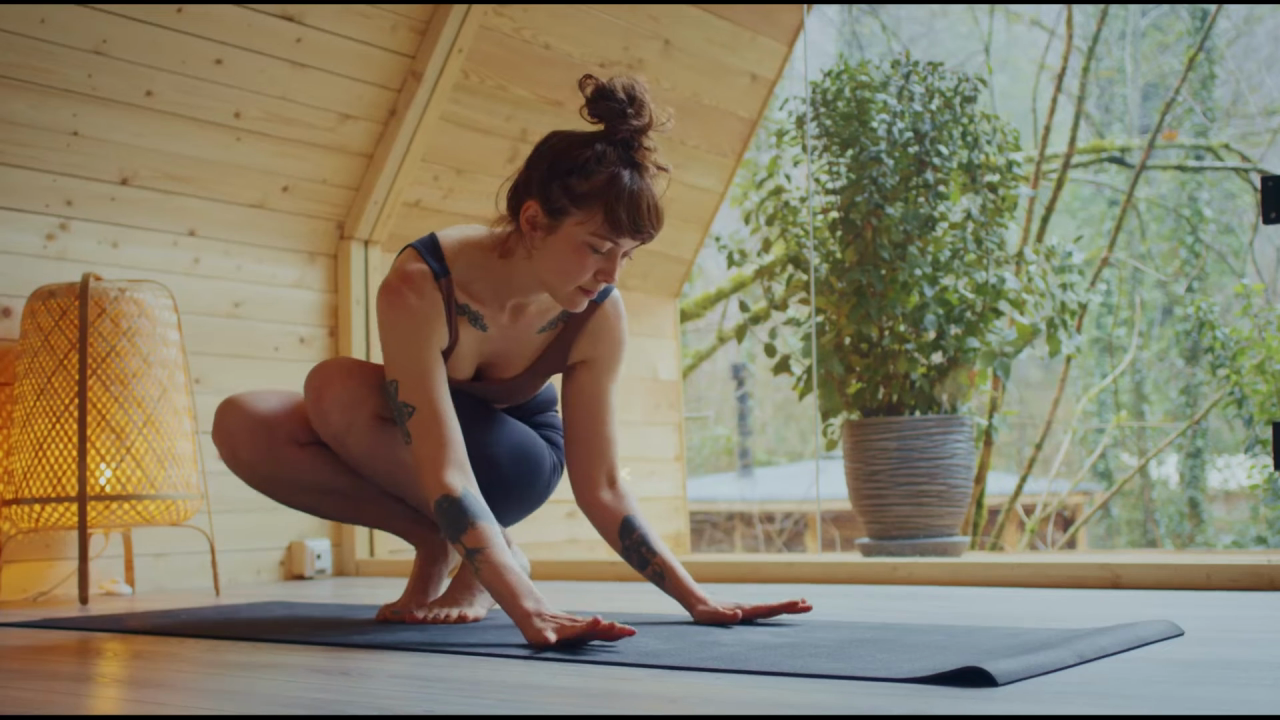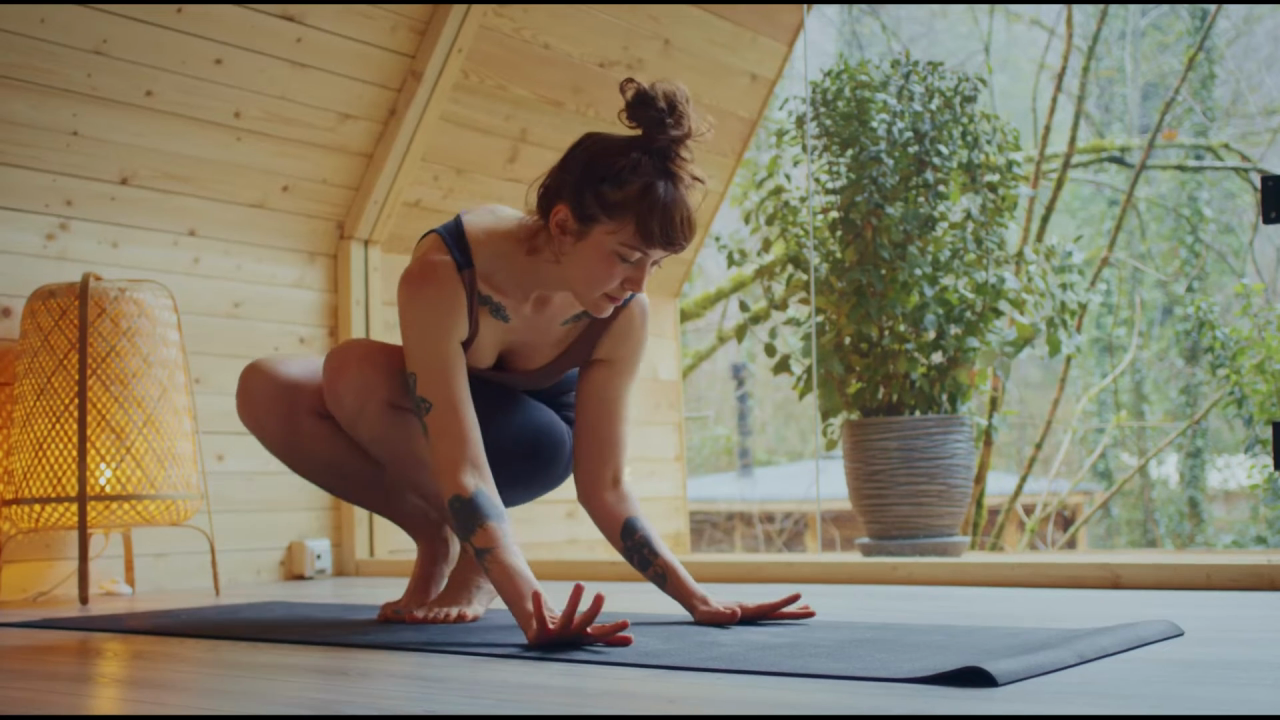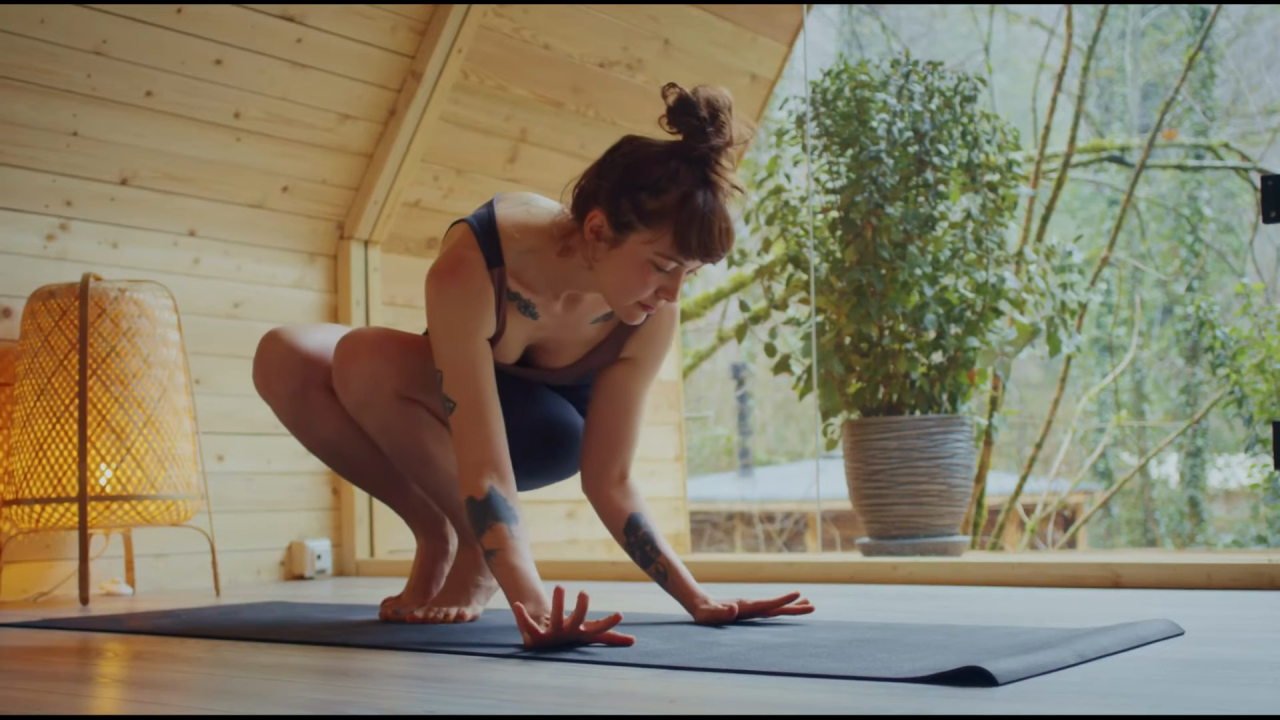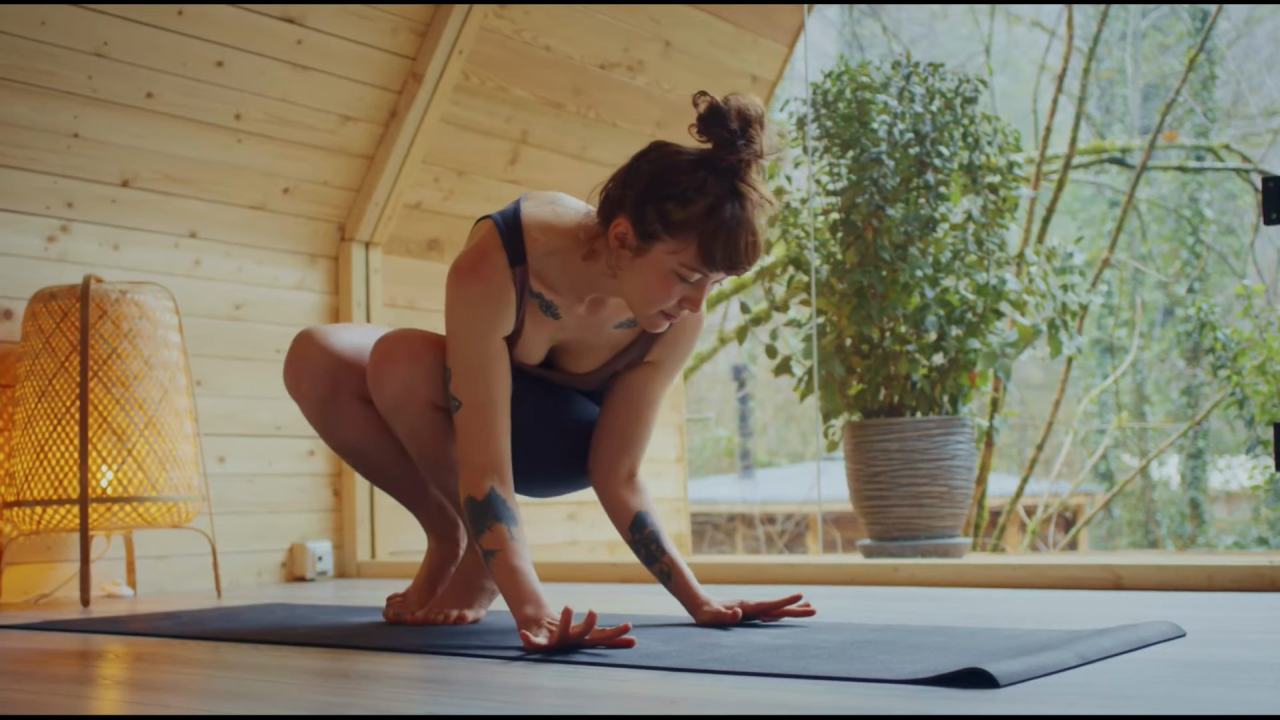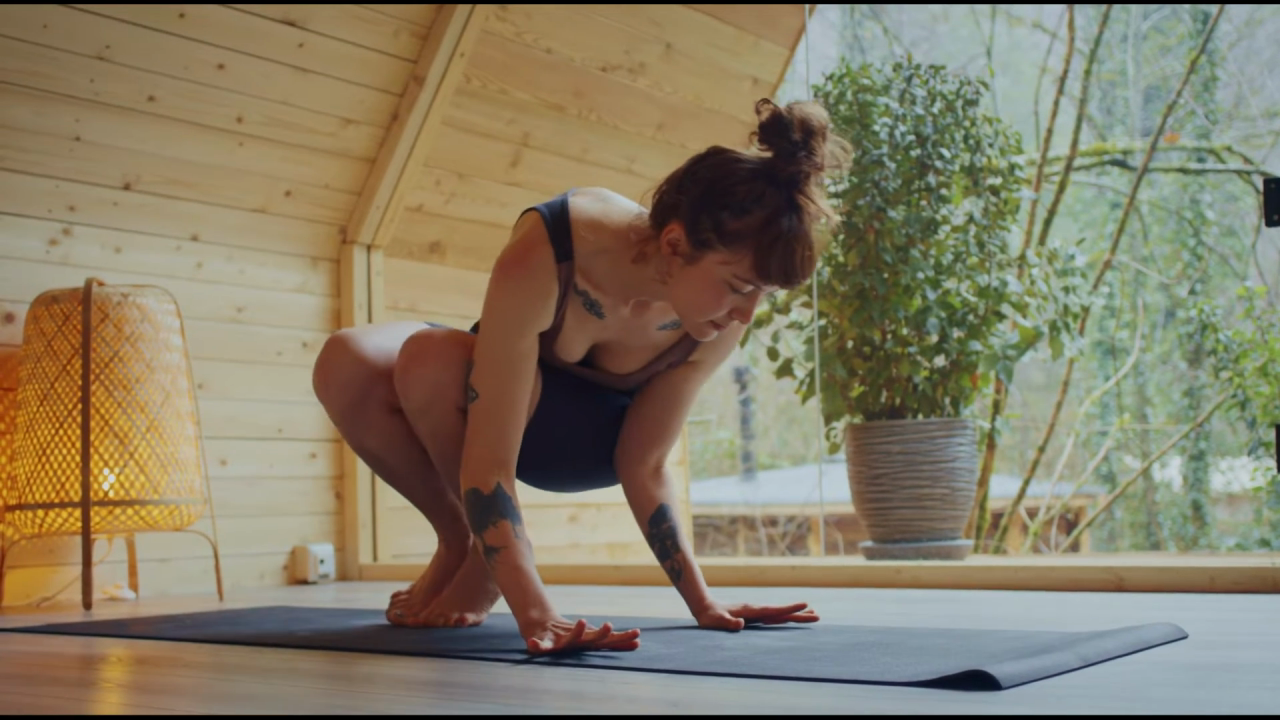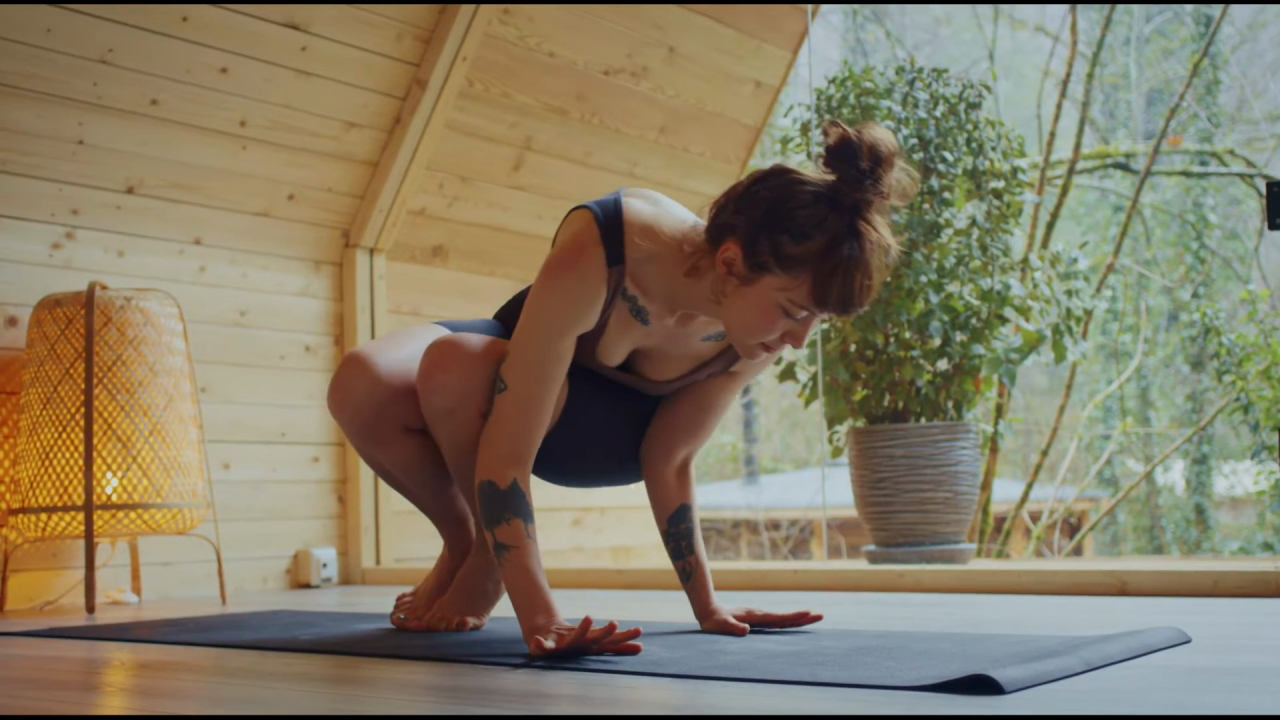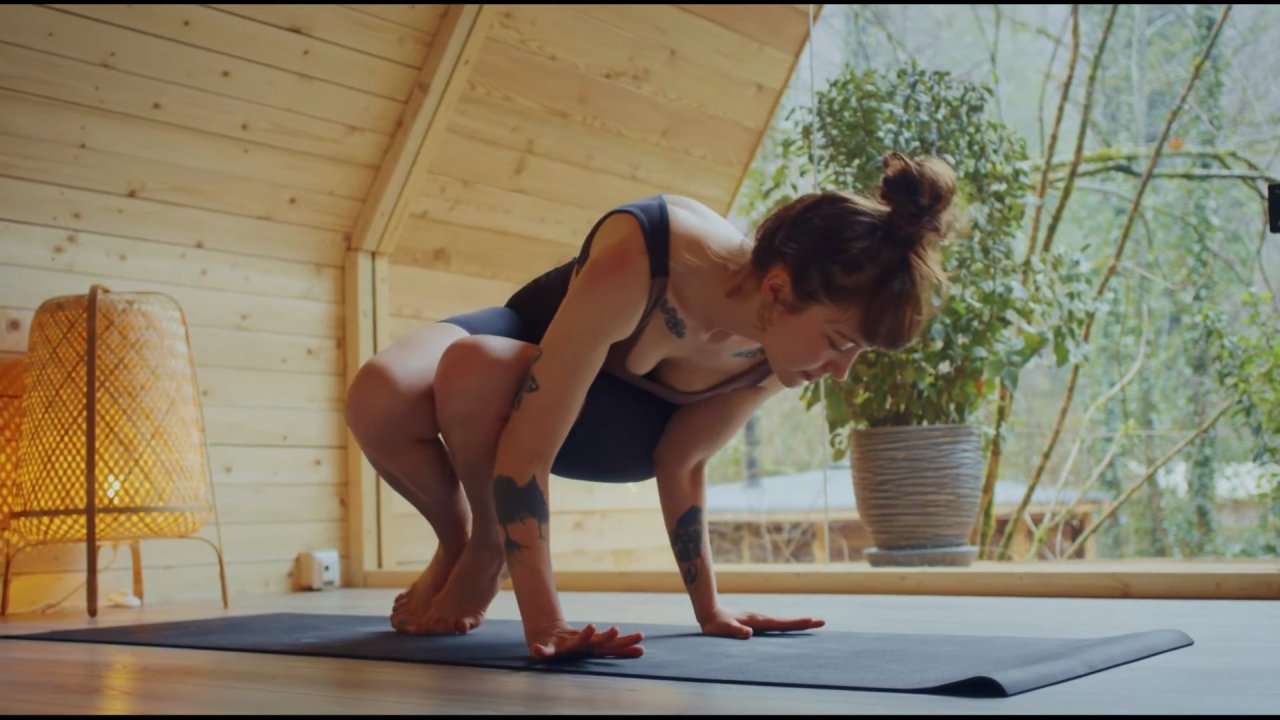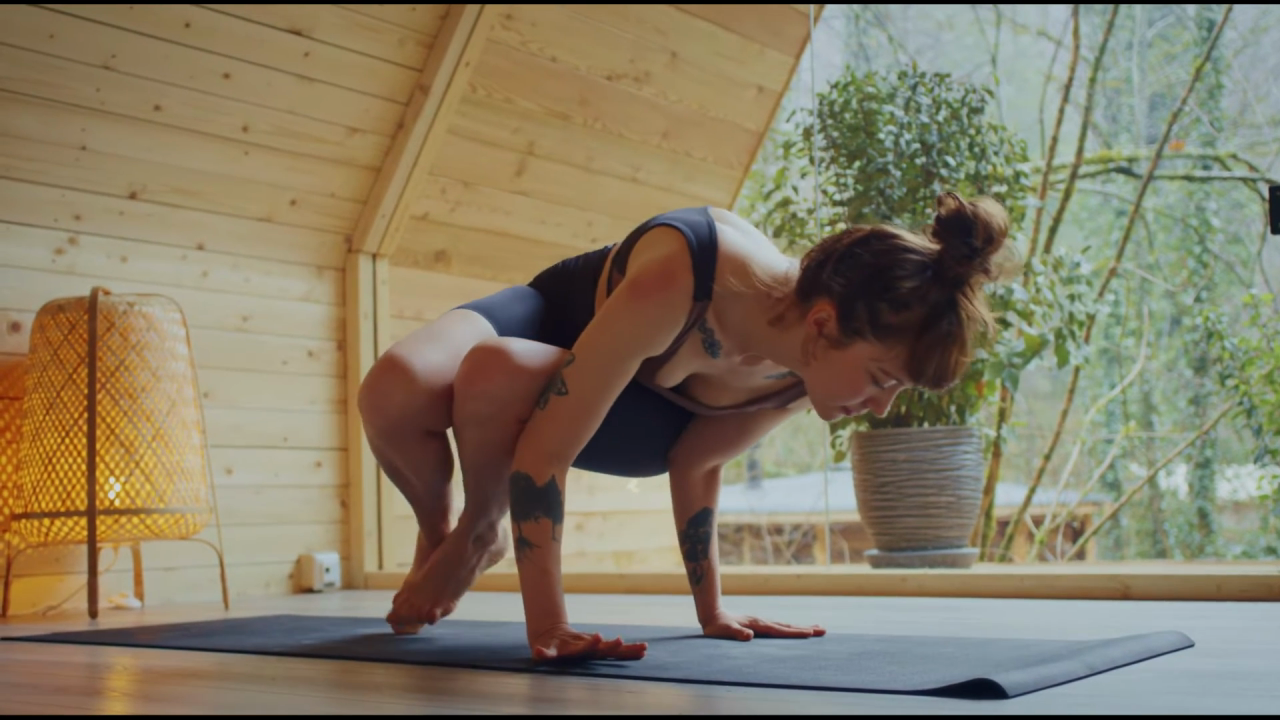
dt=0.4s
person 1, frame 1
left shoulder: (598, 316)
right shoulder: (417, 288)
left elbow: (600, 488)
right elbow: (446, 475)
left wrist: (696, 599)
right wrist: (529, 610)
left hip: (520, 458)
right hip: (410, 457)
left knee: (335, 390)
right knee: (242, 426)
left ankle: (489, 556)
right ankle: (433, 542)
person 1, frame 2
left shoulder: (623, 317)
right shoulder: (440, 276)
left elbow: (604, 489)
right elbow: (462, 472)
left wrist: (697, 600)
right wrist: (533, 609)
left hip: (536, 438)
right hip: (426, 434)
left knee: (353, 374)
right knee: (265, 390)
left ankle: (476, 560)
right ankle: (438, 540)
person 1, frame 3
left shoulder: (653, 320)
right shoulder: (470, 268)
left elbow: (610, 482)
right elbow: (485, 471)
left wrist: (696, 599)
right wrist: (535, 609)
left hip: (553, 426)
right hip: (447, 407)
right knee: (283, 360)
left ankle: (476, 554)
right ankle: (436, 536)
person 1, frame 4
left shoulder: (676, 324)
right shoulder: (493, 265)
left elbow: (617, 478)
right elbow: (486, 468)
left wrist: (698, 601)
right wrist: (533, 612)
left hip: (567, 437)
right hip: (462, 416)
left knee: (404, 366)
right knee: (316, 360)
left ankle: (482, 561)
right ankle: (447, 538)
person 1, frame 5
left shoulder: (719, 325)
right shoulder: (540, 259)
left elbow: (643, 467)
right elbow: (489, 461)
left wrist: (703, 603)
right wrist: (536, 615)
left hip: (591, 436)
right hip: (489, 396)
left knee: (432, 365)
right knee: (345, 364)
left ankle: (487, 565)
right ankle: (458, 541)
person 1, frame 6
left shoulder: (756, 324)
right shoulder: (593, 257)
left elbow: (668, 463)
right elbow: (506, 454)
left wrist: (707, 605)
right wrist: (540, 618)
left hip: (606, 432)
right hip: (518, 362)
right knee: (362, 384)
left ankle: (490, 560)
right ankle: (465, 544)
person 1, frame 7
left shoulder: (784, 346)
right shoulder: (632, 265)
left elbow: (682, 463)
right elbow: (526, 448)
left wrist: (709, 607)
right wrist: (544, 623)
left hip: (618, 426)
right hip: (532, 342)
right knee: (379, 397)
left ankle: (491, 550)
right ankle: (462, 543)
person 1, frame 8
left shoulder: (812, 363)
right shoulder: (676, 281)
left elbow: (696, 465)
right elbow: (545, 449)
left wrist: (711, 609)
right wrist: (547, 626)
left hip: (638, 410)
right hip: (550, 319)
right knee: (395, 390)
left ankle: (478, 537)
right ankle: (443, 534)
